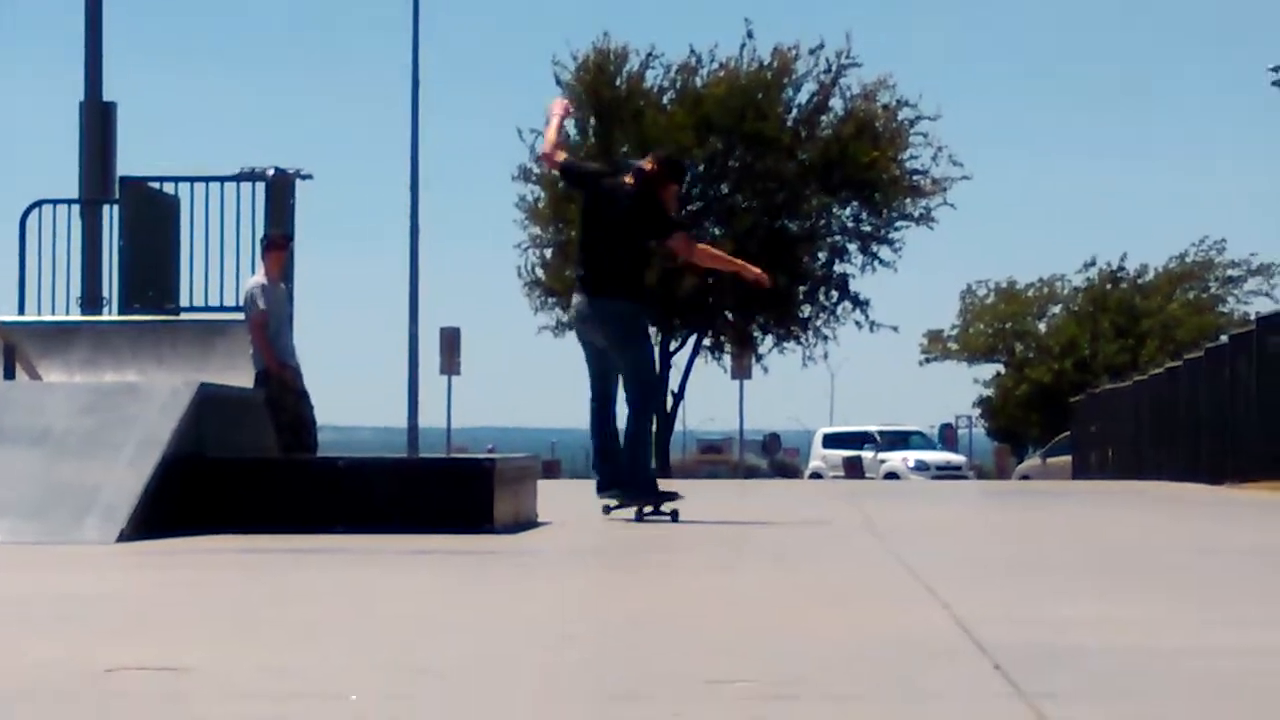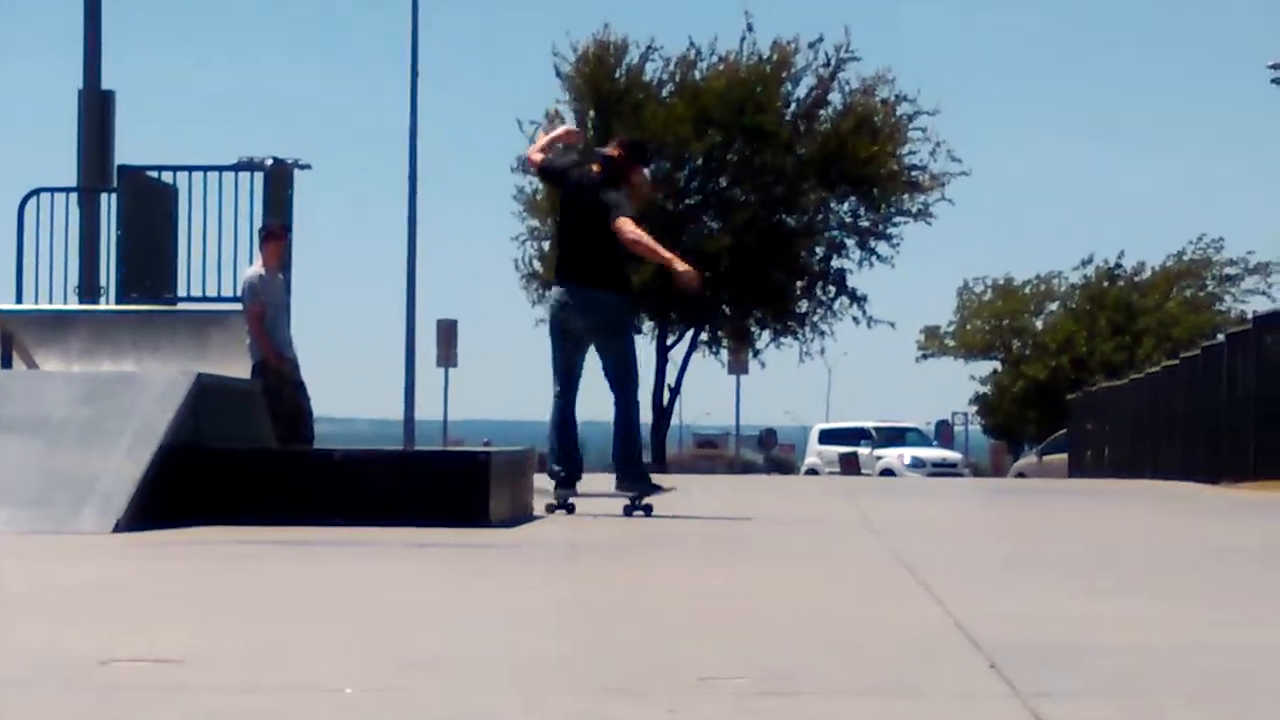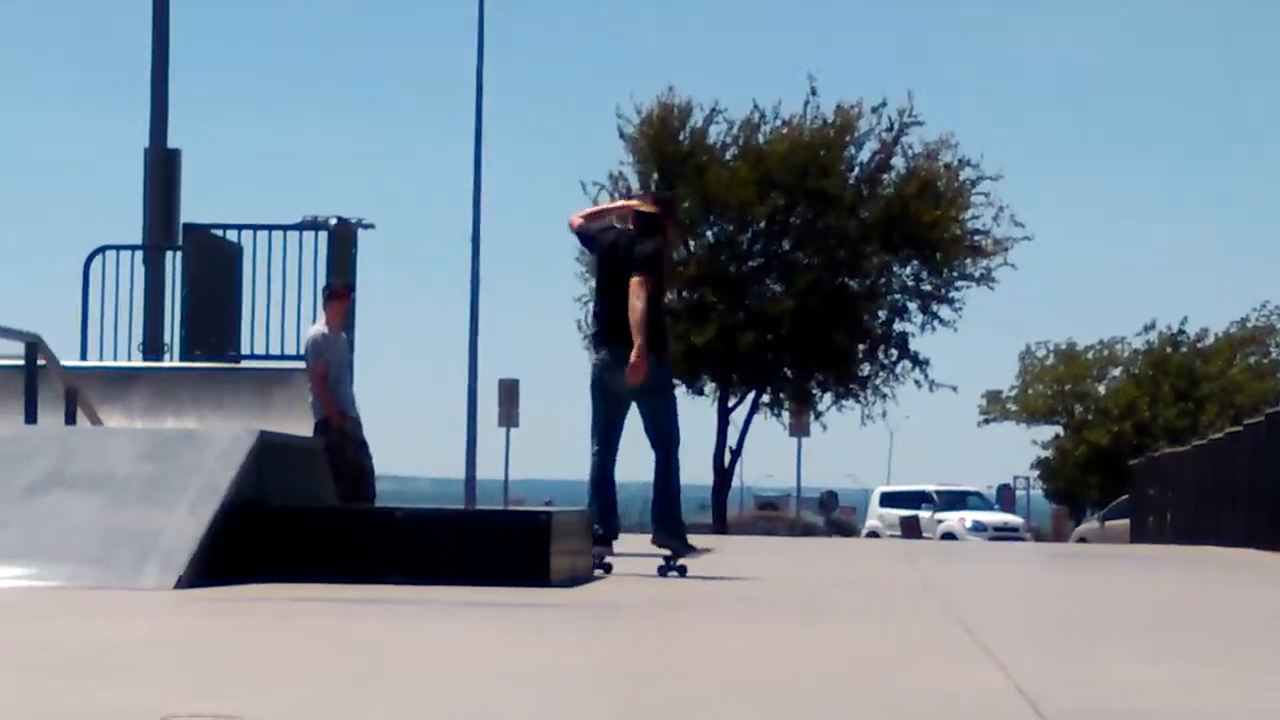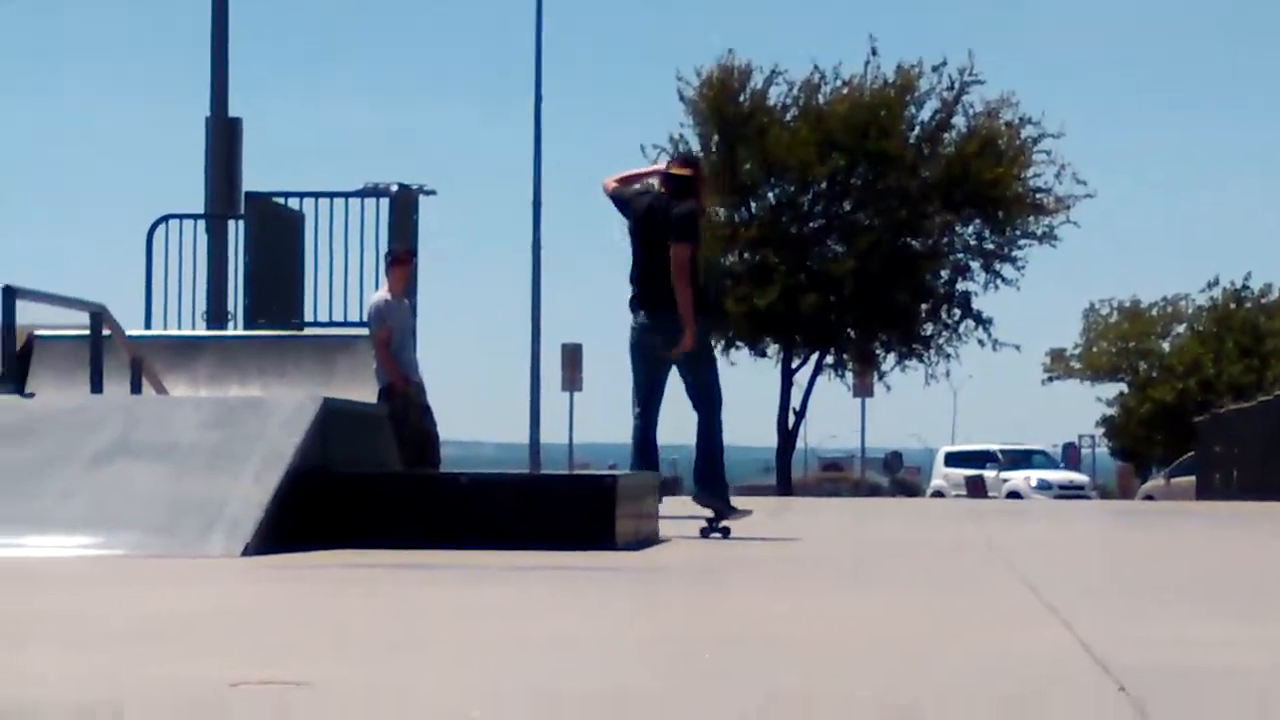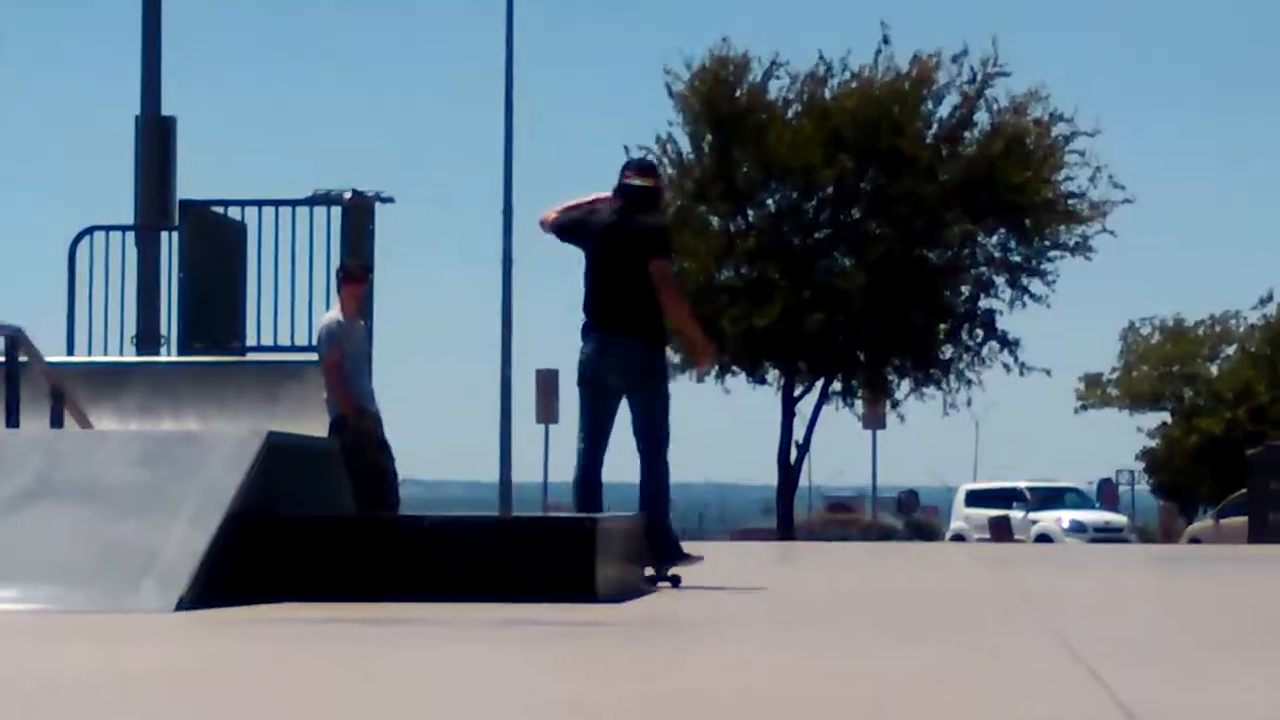
dt=0.2s
person 1, frame 1
left shoulder: (599, 182)
right shoulder: (649, 209)
left elbow: (548, 154)
right elbow: (691, 251)
left wrist: (558, 115)
right wrist: (745, 268)
left hip: (586, 307)
right hip: (623, 311)
left knee: (602, 396)
right knee: (642, 398)
left ankle: (609, 478)
right ankle: (636, 481)
person 1, frame 2
left shoulder: (572, 173)
right shoulder: (615, 192)
left elbow: (534, 156)
right elbow: (628, 233)
left wrist: (558, 133)
right wrist: (674, 262)
left hip: (563, 297)
right hip: (605, 300)
left knee: (564, 392)
right knee: (625, 392)
left ankle: (564, 474)
right ankle: (630, 475)
person 1, frame 3
left shoulder: (608, 238)
right shoulder: (652, 248)
left elbow: (577, 220)
right elbow: (638, 297)
left wrist: (622, 205)
right wrist: (639, 348)
left hip: (606, 358)
right hip: (645, 359)
left knee: (603, 451)
right knee: (666, 449)
left ankle: (600, 534)
right ankle: (668, 529)
person 1, frame 4
left shoulder: (640, 203)
right shoulder: (685, 211)
left elbow: (610, 184)
right elbow: (679, 268)
left wrist: (653, 170)
right wrist: (691, 326)
left hip: (644, 322)
right hip: (679, 323)
left knee: (644, 414)
right knee: (708, 411)
right ankle: (711, 490)
person 1, frame 5
left shoulder: (594, 220)
right shoulder: (652, 227)
left elbow: (548, 219)
right elbow: (664, 287)
left wrist: (596, 199)
right wrist: (698, 340)
left hip: (596, 347)
right hip: (641, 350)
left knee: (590, 449)
right knee: (653, 451)
right ankle: (658, 543)
person 2, frame 1
left shoulder: (281, 287)
right shoulder: (257, 287)
right elbow: (257, 332)
left wrist: (292, 366)
right wrist: (277, 369)
left hip: (289, 368)
right hip: (272, 372)
left knee: (304, 424)
right knee: (281, 429)
person 2, frame 2
left shoulder: (279, 278)
right shoulder: (255, 278)
right elbow: (255, 323)
left wrist: (289, 357)
right wrist: (274, 360)
left hip: (286, 359)
right hip: (269, 363)
left knee: (301, 416)
right knee: (278, 420)
person 2, frame 3
left shoulder: (342, 337)
right shoulder: (318, 336)
right elbow: (318, 381)
left wrist: (352, 416)
right wrist: (337, 418)
left hip: (348, 418)
right hip: (331, 421)
left knee: (363, 473)
right knee: (341, 478)
person 2, frame 4
left shoulder: (405, 303)
right shoulder: (381, 303)
right elbow: (381, 348)
left wrist: (415, 381)
right wrist: (400, 384)
left hip: (412, 384)
right hip: (395, 387)
left knee: (427, 440)
right knee: (405, 445)
person 2, frame 5
left shoulder: (360, 325)
right shoulder: (332, 325)
right elbow: (332, 375)
left wrist: (371, 413)
right wrist: (353, 415)
left hip: (367, 415)
right hip: (348, 419)
left knee: (384, 477)
right knee: (360, 482)
